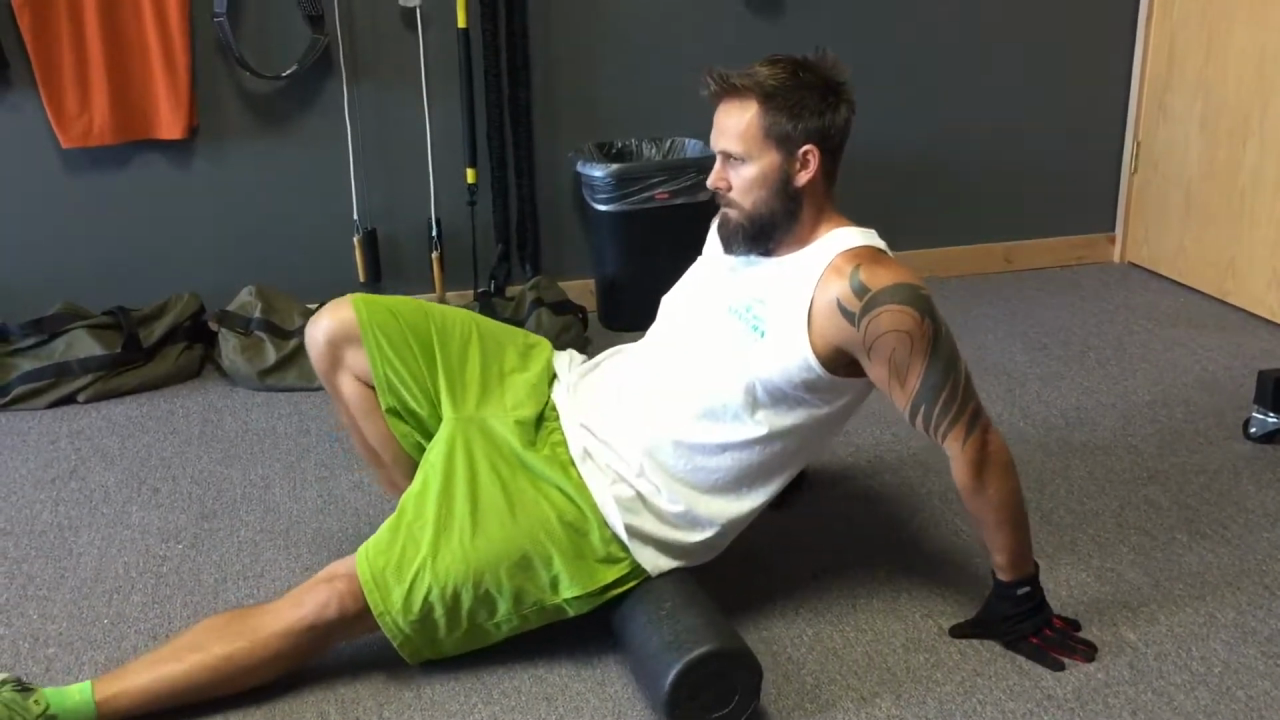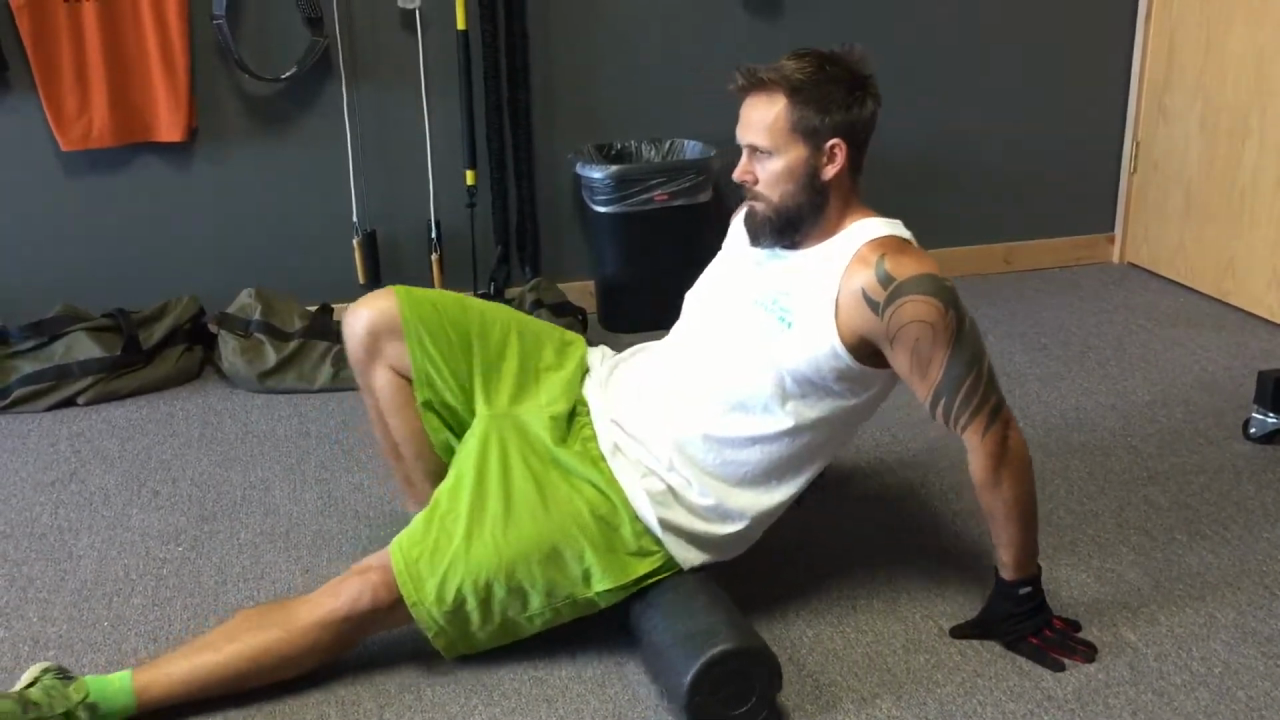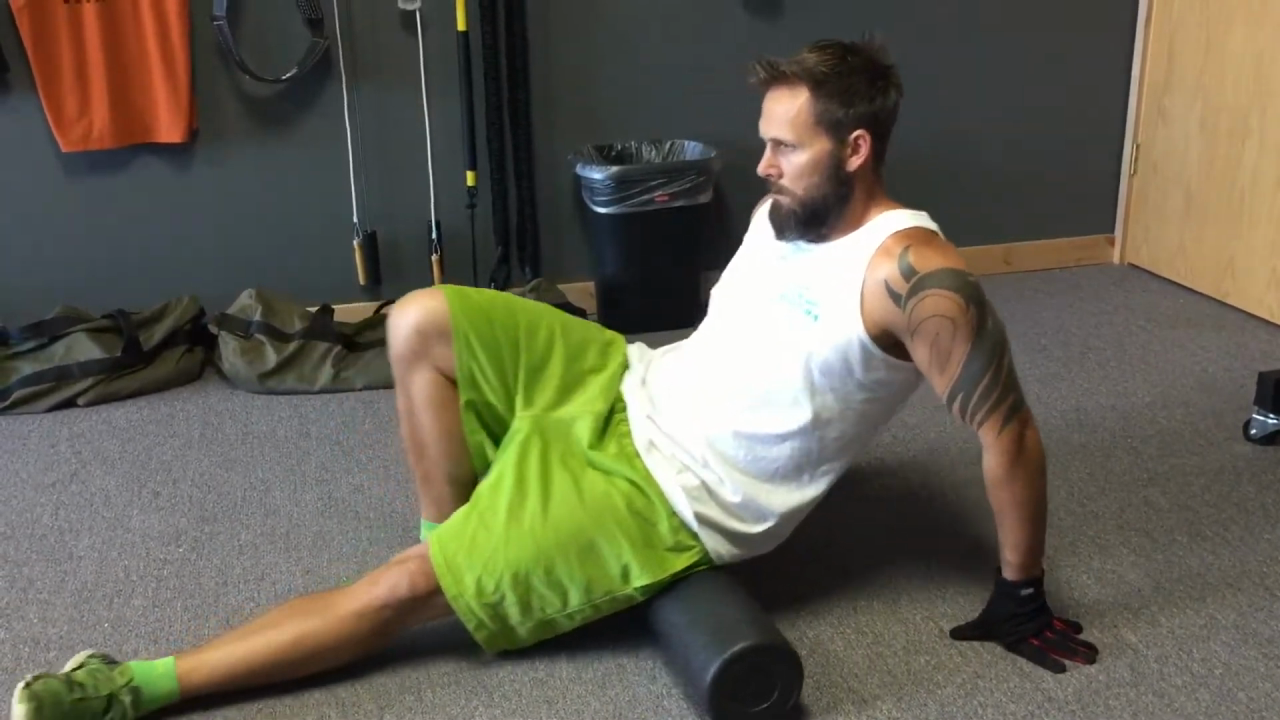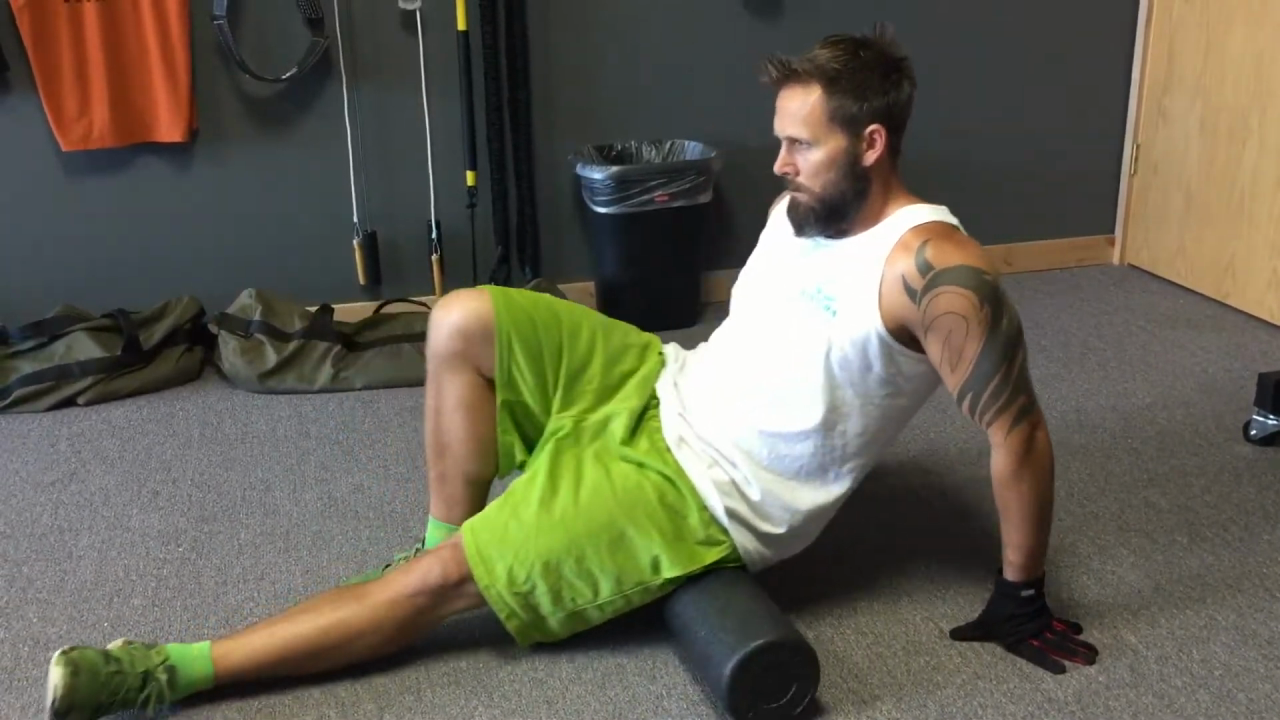
dt=0.2s
person 1, frame 1
left shoulder: (859, 291)
right shoulder: (745, 224)
left elbow: (971, 442)
left wrist: (1016, 597)
left hip: (601, 508)
right hip: (560, 394)
left knee: (336, 598)
right knee: (341, 331)
right ankle: (437, 535)
person 1, frame 2
left shoulder: (885, 280)
right shoulder: (767, 216)
left elbow: (990, 435)
left wrist: (1019, 596)
left hip: (635, 501)
right hip: (591, 390)
left knee: (369, 592)
right knee: (380, 321)
right ankle: (443, 535)
person 1, frame 3
left shoulder: (910, 272)
right shoulder: (786, 208)
left elbow: (1007, 432)
left wrist: (1020, 597)
left hip: (672, 501)
right hip: (624, 391)
left knee: (406, 589)
right knee: (425, 321)
right ankle: (449, 535)
person 1, frame 4
left shoulder: (930, 268)
right shoulder: (805, 206)
left elbow: (1016, 432)
left wrist: (1020, 598)
left hip: (702, 496)
right hip: (658, 392)
left knee: (441, 583)
right knee: (466, 321)
right ankle: (444, 535)
